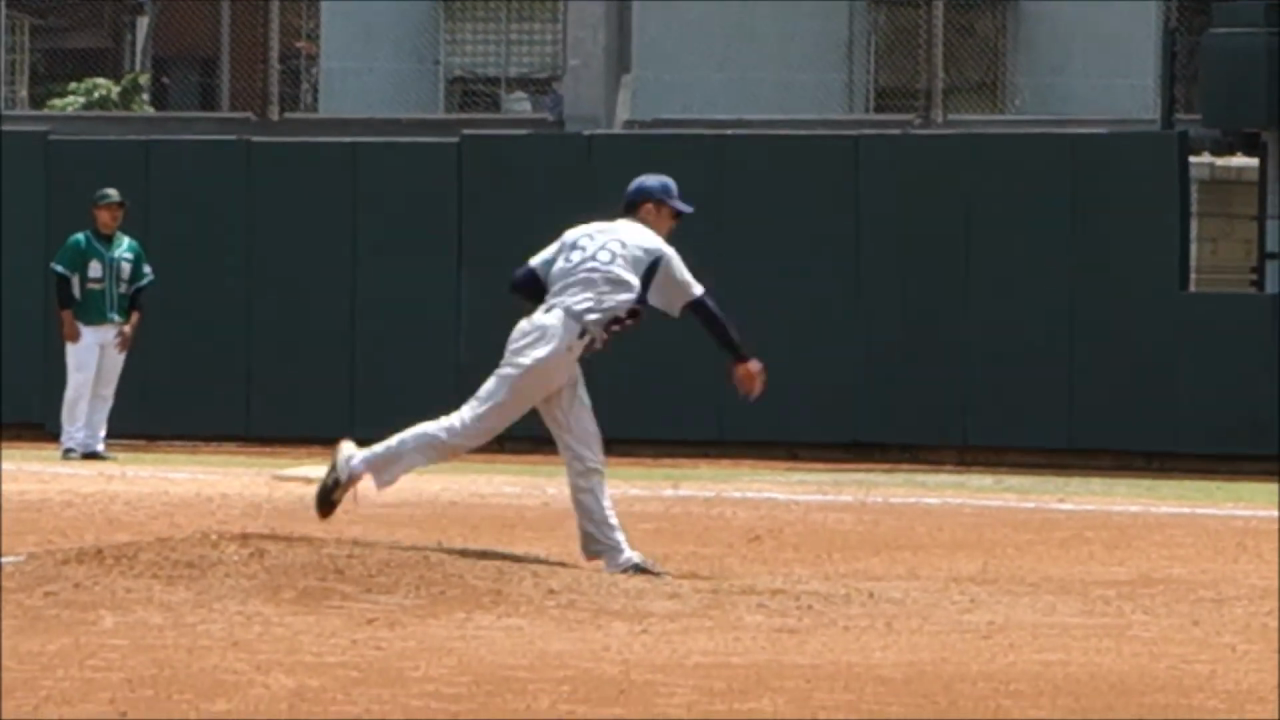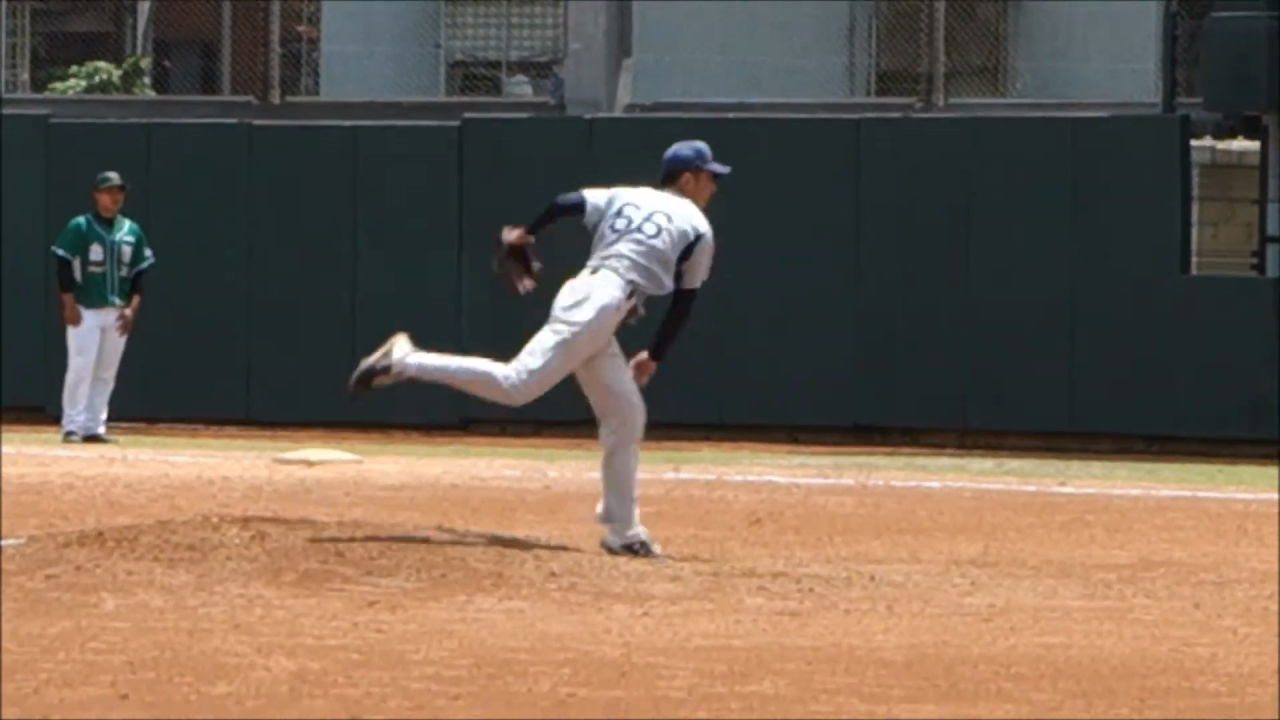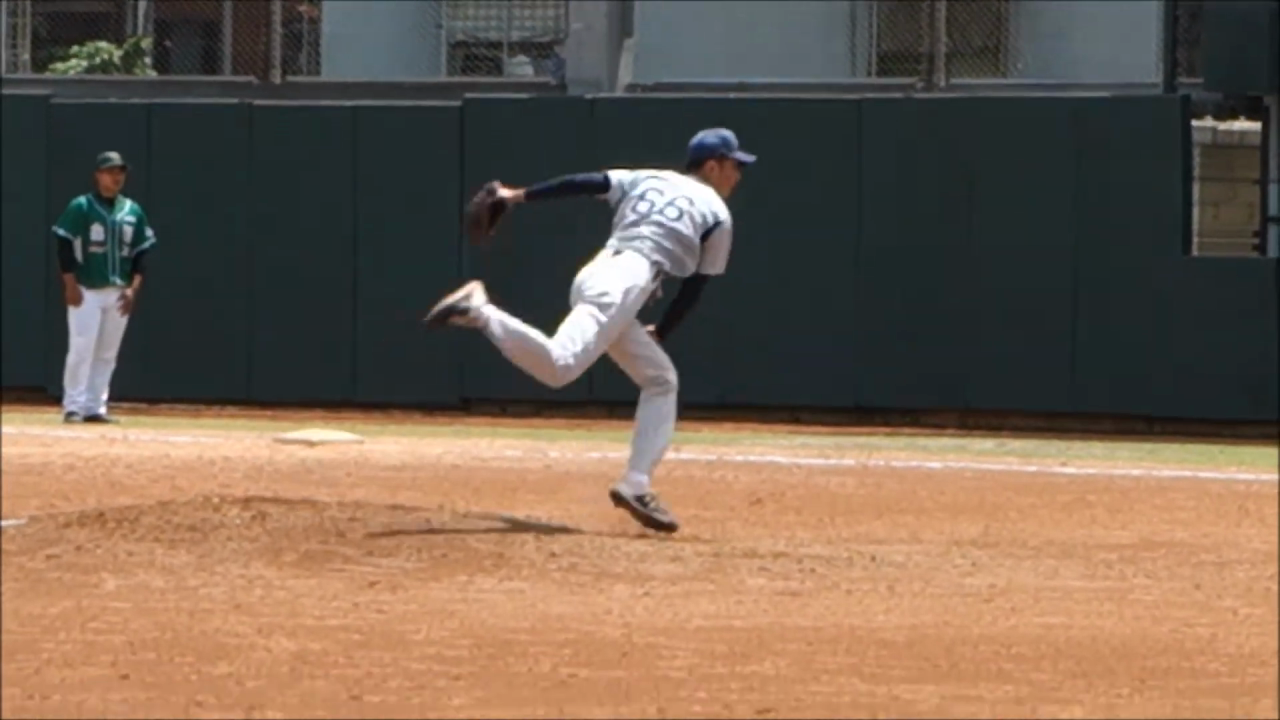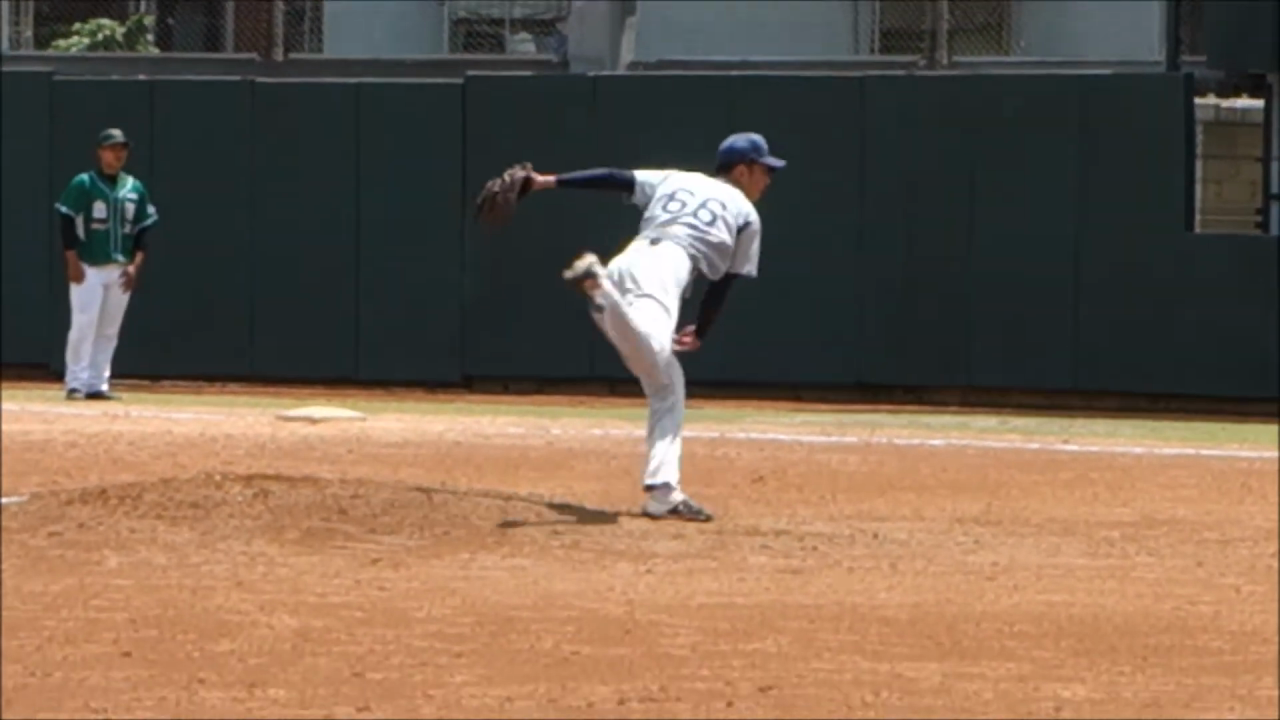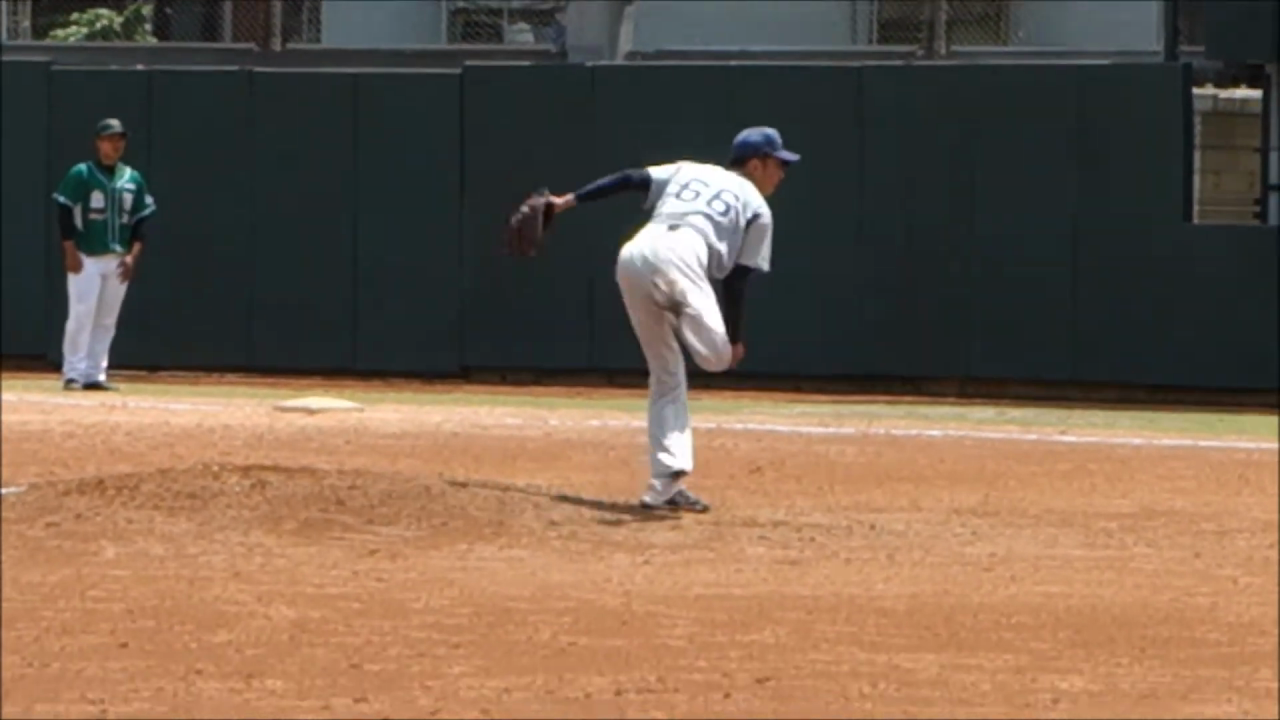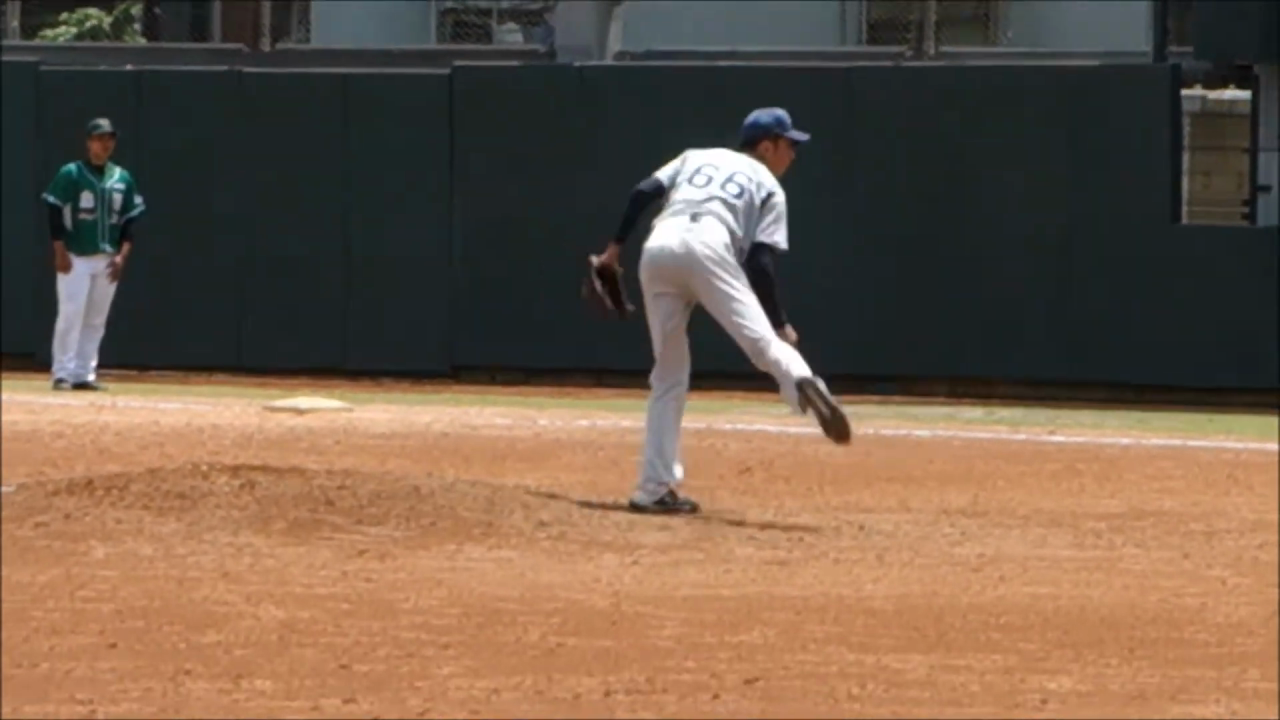
dt=0.1s
person 1, frame 1
left shoulder: (582, 234)
right shoulder: (657, 251)
left elbow: (522, 280)
right elbow: (701, 307)
right wrist: (741, 358)
left hip: (556, 356)
right hip: (549, 346)
left knee: (586, 459)
right knee: (465, 429)
left ankle: (617, 555)
right ankle: (355, 463)
person 1, frame 2
left shoulder: (624, 196)
right shoulder: (697, 227)
left elbow: (564, 203)
right elbow: (683, 303)
left wrist: (525, 234)
right wrist: (655, 355)
left hip: (583, 304)
right hip: (595, 308)
left knee: (627, 418)
right knee: (510, 385)
left ankle: (623, 531)
right ankle: (403, 360)
person 1, frame 3
left shoulder: (648, 179)
right shoulder: (717, 214)
left elbow: (591, 181)
right elbow: (695, 288)
left wrist: (521, 195)
right wrist: (660, 332)
left hip: (595, 276)
right hip: (621, 285)
left knee: (662, 382)
right knee: (558, 364)
left ankle: (637, 486)
right ankle: (479, 311)
person 1, frame 4
left shoulder: (674, 180)
right shoulder: (744, 214)
left elbow: (613, 178)
right elbow: (722, 284)
left wrist: (551, 182)
right wrist: (695, 331)
left hip: (621, 266)
right hip: (659, 269)
left knee: (666, 389)
right knee: (657, 371)
left ankle: (663, 492)
right ankle: (596, 280)
person 1, frame 5
left shoulder: (687, 171)
right shoulder: (756, 207)
left elbow: (631, 179)
right elbow: (737, 280)
left wrist: (570, 200)
right wrist: (734, 336)
left hip: (636, 255)
right hip: (681, 255)
left knee: (667, 379)
right knee: (713, 354)
left ankle: (665, 486)
person 1, frame 6
left shoulder: (696, 157)
right shoulder: (765, 186)
left elbow: (641, 195)
right elbow: (760, 260)
left wrist: (614, 247)
right wrist: (781, 324)
left hip: (656, 250)
right hip: (706, 250)
left knee: (669, 376)
right knee: (763, 346)
left ankle: (654, 487)
person 2, frame 1
left shoulder: (132, 248)
right shoulder: (78, 243)
left elbow: (139, 290)
right elbow: (62, 283)
left wrist: (131, 325)
right wrist: (68, 322)
left hip: (116, 330)
right hip: (84, 327)
left knee: (105, 390)
right knee: (79, 385)
left ankle: (93, 443)
right ankle: (71, 442)
person 2, frame 2
left shoulder: (133, 231)
right shoulder: (79, 226)
left elbow: (140, 273)
right elbow: (64, 266)
left wrist: (132, 308)
right wrist: (69, 305)
left hip: (117, 312)
right hip: (85, 310)
left knee: (106, 373)
right knee: (80, 369)
left ankle: (94, 426)
right ankle: (72, 425)
person 2, frame 3
left shoulder: (134, 211)
right shoulder: (80, 206)
left elbow: (141, 253)
right elbow: (64, 246)
left wrist: (133, 288)
right wrist: (70, 285)
left hip: (118, 293)
right hip: (86, 290)
left knee: (107, 354)
right knee: (81, 349)
left ankle: (95, 406)
right ankle: (73, 406)
person 2, frame 4
left shoulder: (136, 188)
right shoulder: (82, 183)
left elbow: (143, 230)
right elbow: (67, 224)
left wrist: (135, 265)
right wrist: (72, 262)
left hip: (121, 270)
right hip: (88, 267)
left knee: (109, 331)
right knee: (83, 326)
left ankle: (97, 384)
right ankle: (76, 383)
person 2, frame 5
left shoulder: (134, 179)
right shoulder: (80, 174)
left elbow: (141, 220)
right elbow: (65, 214)
left wrist: (133, 255)
right wrist: (70, 252)
left hip: (118, 260)
right hip: (86, 257)
left knee: (107, 321)
right knee: (81, 316)
left ankle: (94, 373)
right ankle: (73, 373)
person 2, frame 6
left shoulder: (123, 178)
right shoulder: (69, 174)
left elbow: (130, 220)
right elbow: (54, 214)
left wrist: (123, 255)
right wrist: (60, 252)
left hip: (108, 260)
right hip: (75, 257)
left knee: (96, 321)
right knee: (70, 317)
left ankle: (84, 374)
right ankle: (62, 373)
